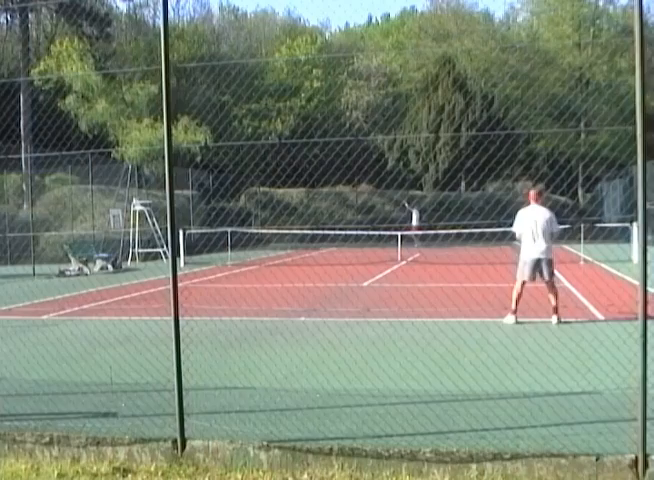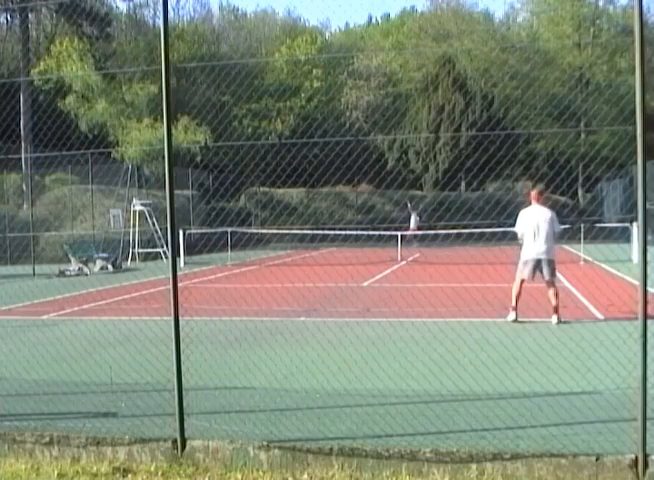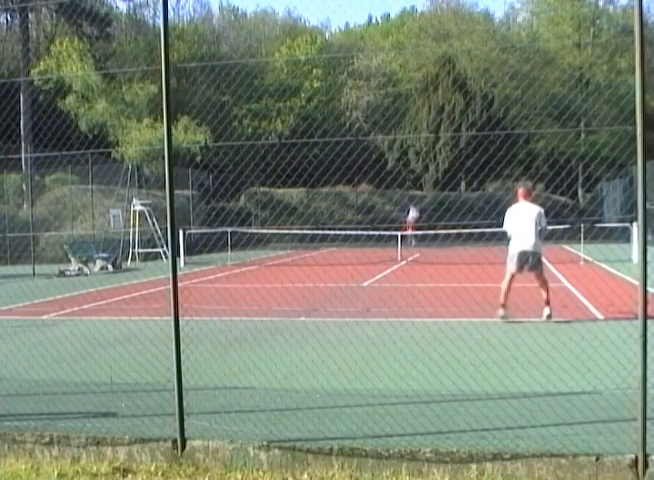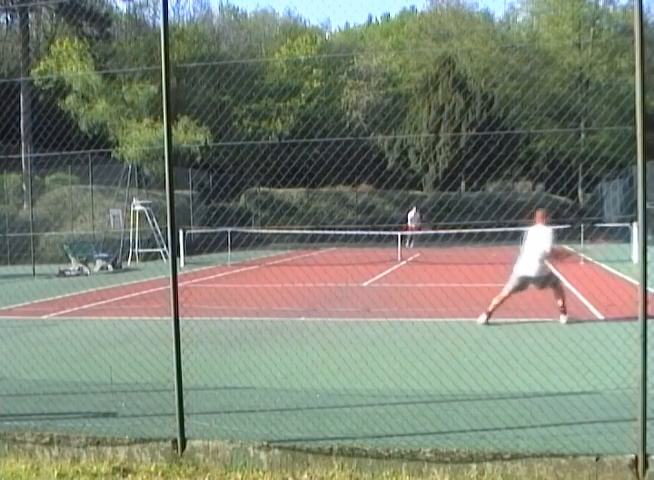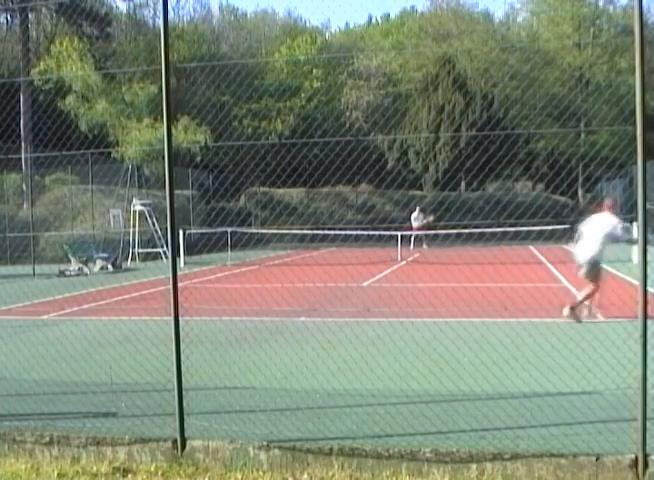
dt=0.4s
person 1, frame 1
left shoulder: (522, 213)
right shoulder: (548, 213)
left elbow: (518, 235)
right elbow: (554, 234)
left hip: (528, 254)
right hip: (545, 254)
left knee: (520, 283)
right knee: (550, 283)
left ankle: (513, 314)
right ankle: (555, 314)
person 1, frame 2
left shoulder: (524, 213)
right shoulder: (550, 214)
left elbow: (520, 235)
right elbow: (555, 234)
left hip: (529, 253)
right hip: (547, 254)
left knee: (519, 280)
right knee: (551, 283)
left ankle: (513, 311)
right ankle: (555, 314)
person 1, frame 3
left shoulder: (511, 210)
right shoulder: (538, 209)
left elbow: (508, 231)
right elbow: (543, 229)
left hip: (517, 247)
right hip: (534, 247)
left knee: (509, 276)
right knee: (540, 277)
left ankle: (502, 308)
right ankle: (547, 307)
person 1, frame 4
left shoulder: (530, 231)
right shoulder: (548, 230)
right elbow: (548, 251)
right wrist: (561, 254)
left hip: (521, 269)
right hip: (538, 271)
left knee: (505, 294)
right knee: (558, 287)
left ankle: (487, 315)
right ankle: (563, 314)
person 1, frame 5
left shoulder: (593, 218)
right shoulder: (615, 222)
left elbow: (579, 233)
right elbow: (626, 239)
left hip: (579, 253)
right hip: (591, 256)
left knee: (594, 283)
right knee: (594, 286)
right ankle: (571, 309)
